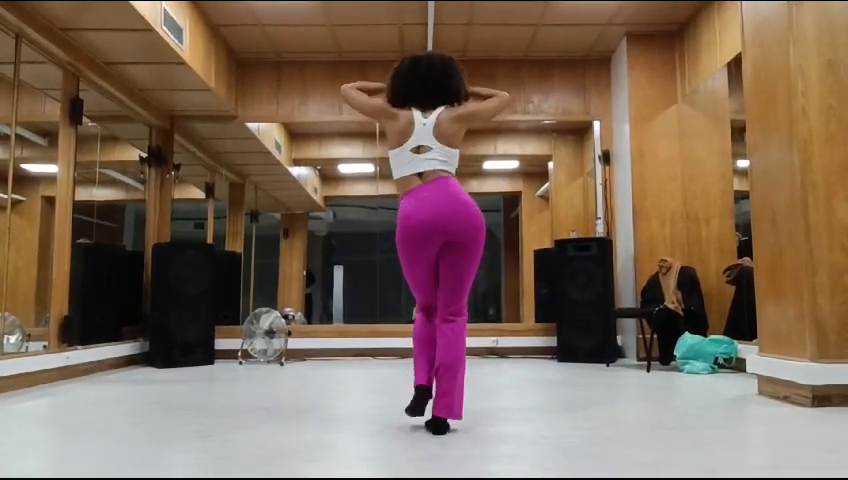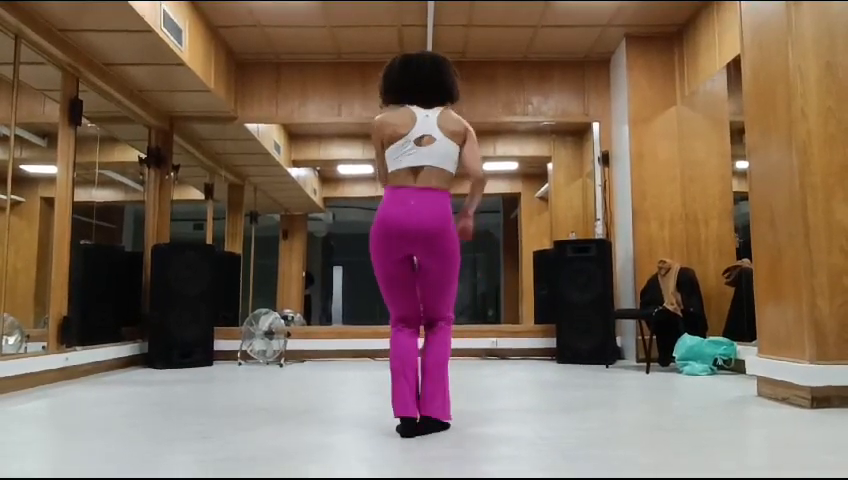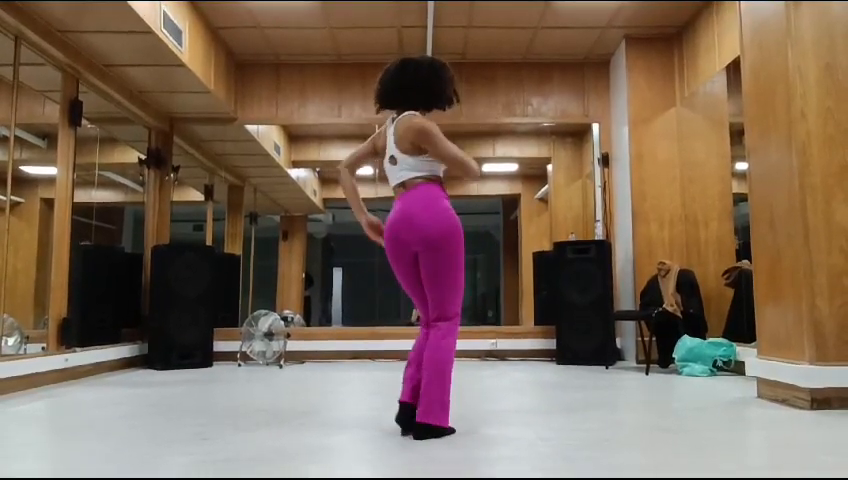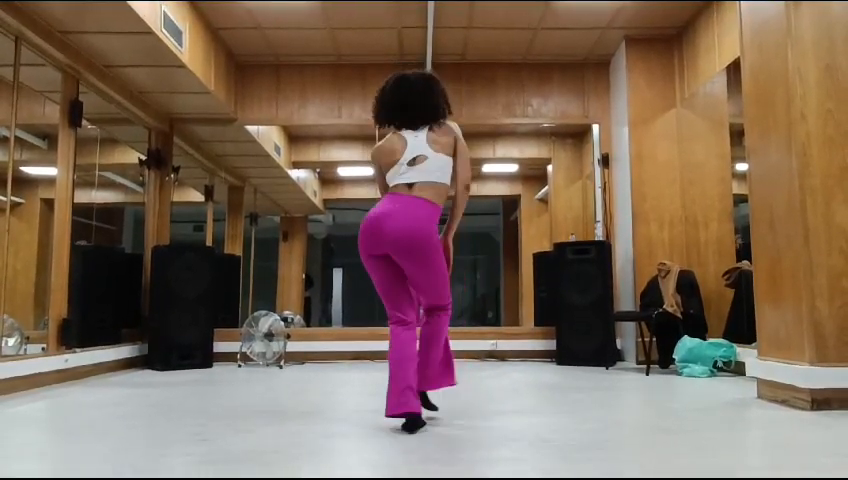
dt=0.5s
person 1, frame 1
left shoulder: (394, 116)
right shoulder: (458, 115)
left elbow: (348, 90)
right elbow: (503, 98)
left wrist: (389, 88)
right wrist: (465, 91)
left hip: (414, 218)
right hip: (458, 209)
left knee: (428, 309)
right knee: (452, 314)
left ankle: (422, 387)
right ankle: (441, 413)
person 1, frame 2
left shoulder: (385, 121)
right shoulder: (458, 123)
right elbow: (476, 177)
right wrist: (468, 216)
left hip: (390, 219)
right hip: (435, 220)
left knee: (403, 323)
right knee: (438, 320)
left ankle: (407, 415)
right ankle: (432, 411)
person 1, frame 3
left shoulder: (385, 130)
right shoulder: (420, 123)
left elbow: (345, 170)
right elbow: (470, 170)
left wrist: (364, 220)
right wrist: (450, 157)
left hip: (398, 226)
right hip: (432, 217)
left knee: (433, 319)
right knee: (445, 321)
left ankle: (410, 404)
right ankle: (430, 417)
person 1, frame 4
left shoulder: (382, 149)
right shoulder: (450, 133)
right elbow: (463, 187)
right wrist: (448, 235)
left hip: (376, 223)
right hip: (416, 226)
left knee: (402, 318)
right knee: (437, 307)
left ankle: (406, 408)
right ankle: (422, 385)
